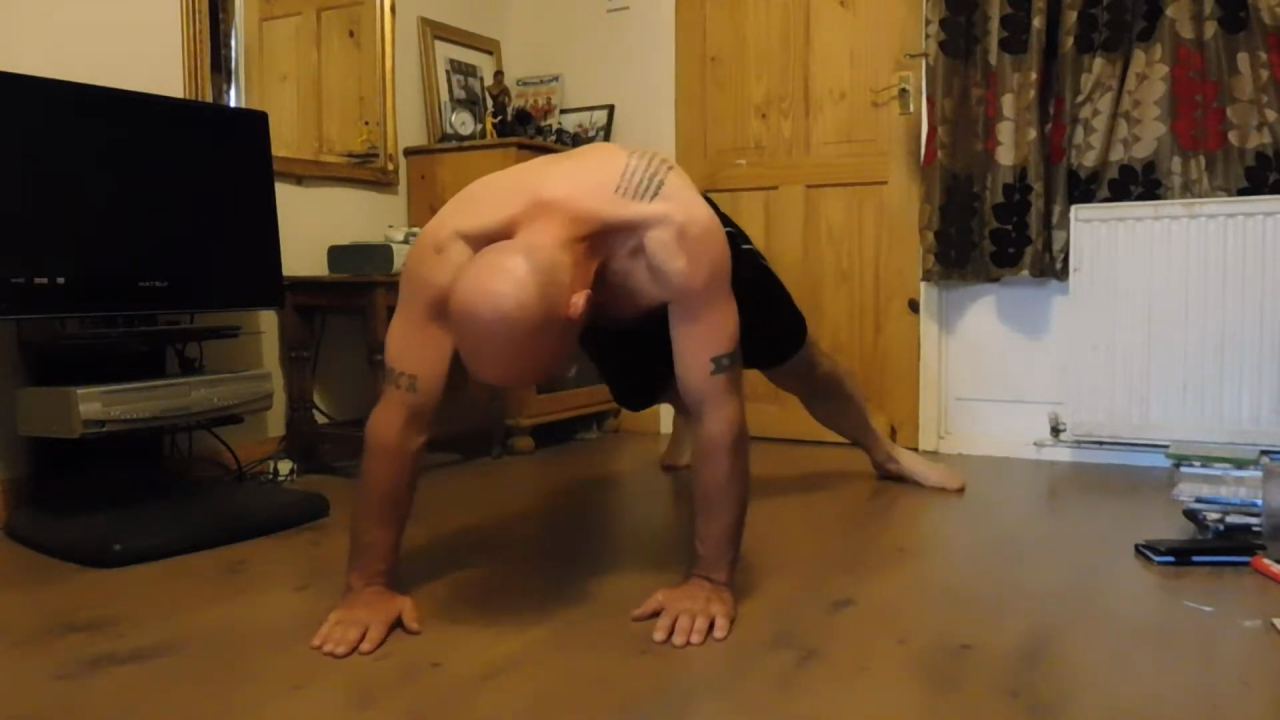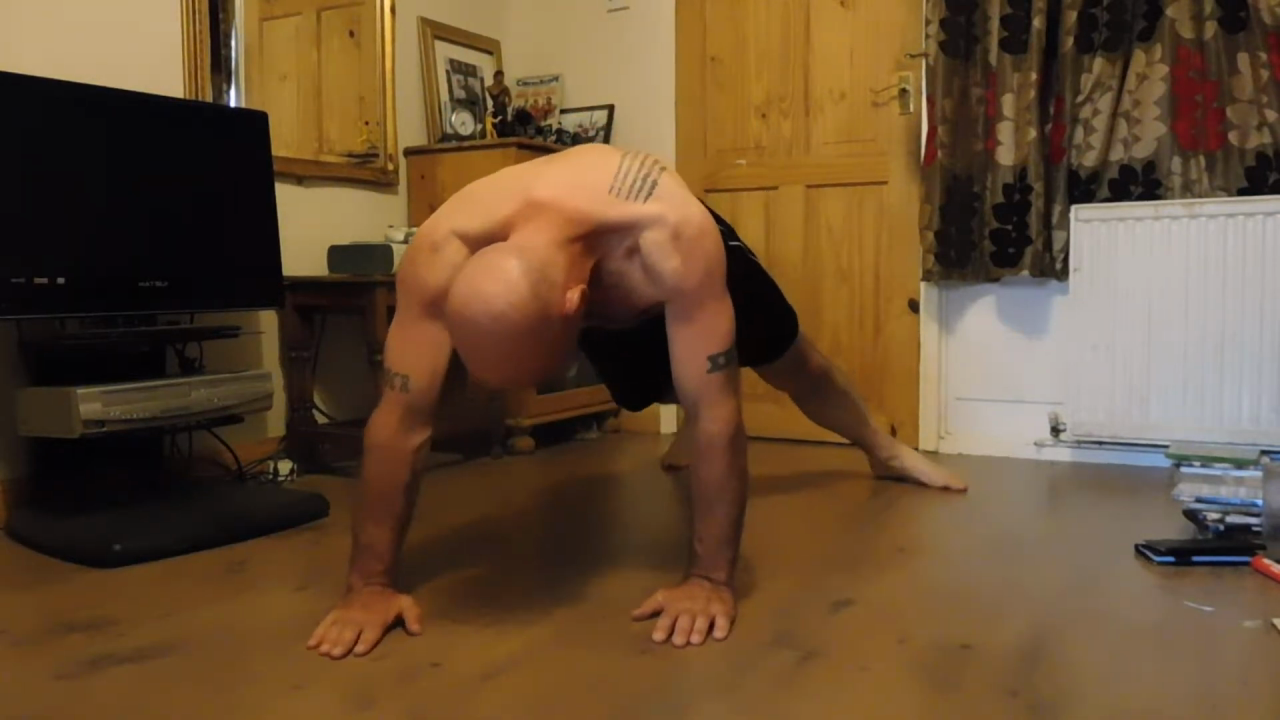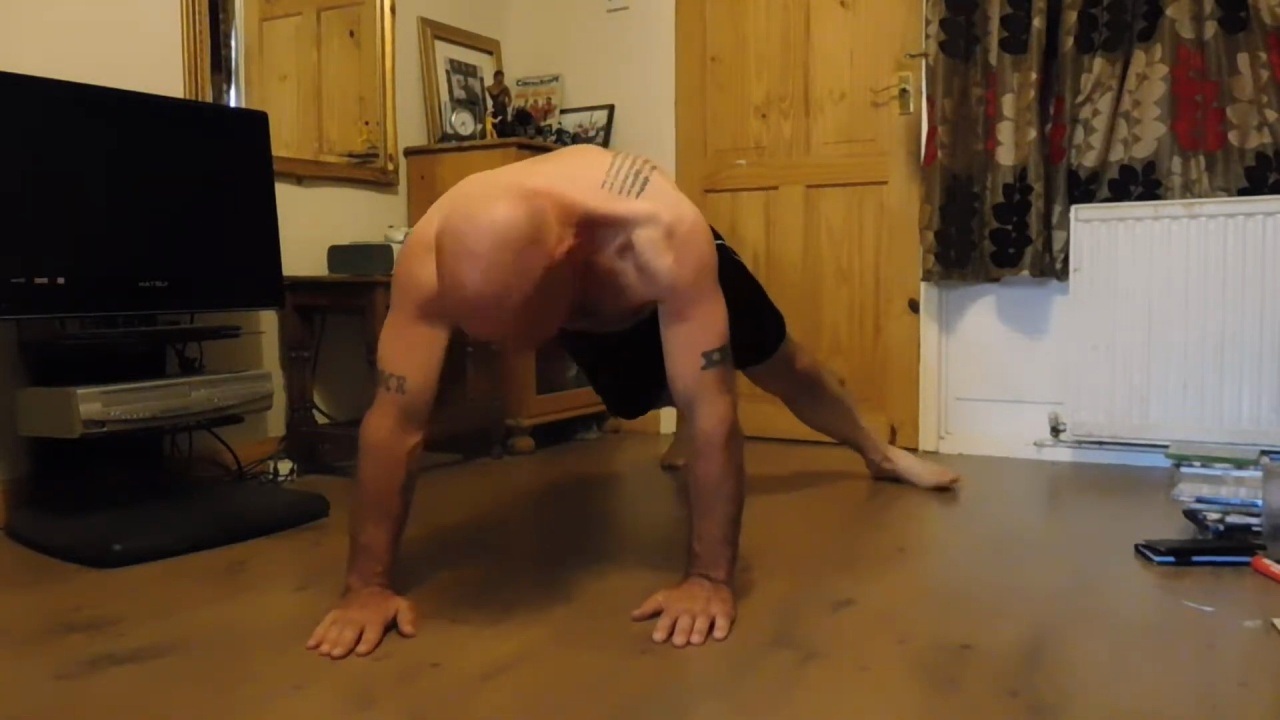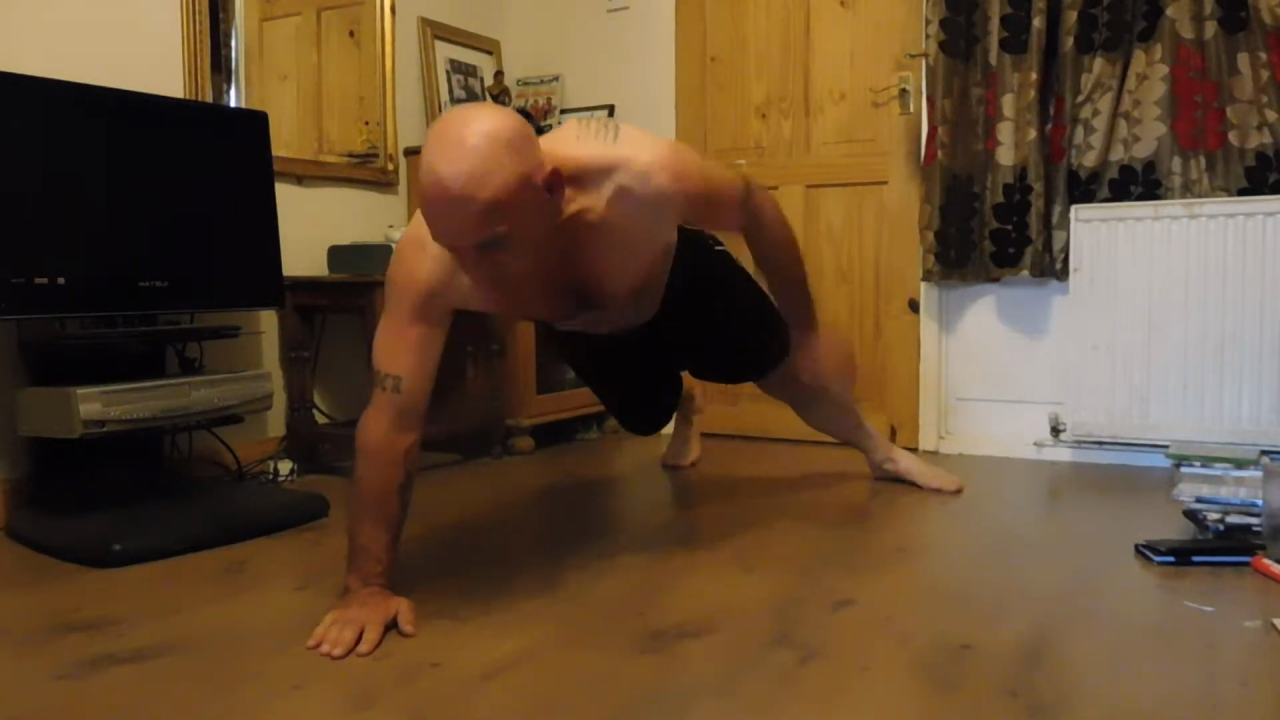
dt=0.5s
person 1, frame 1
left shoulder: (680, 237)
right shoulder: (448, 253)
left elbow: (720, 411)
right elbow: (400, 418)
left wrist: (710, 579)
right wrist: (369, 583)
left hip: (690, 266)
right hip: (610, 305)
left knee: (798, 366)
right knee: (648, 395)
left ankle: (882, 452)
right ankle: (684, 429)
person 1, frame 2
left shoulder: (674, 237)
right shoulder: (443, 252)
left elbow: (715, 411)
right elbow: (401, 418)
left wrist: (710, 578)
right wrist: (370, 583)
left hip: (678, 261)
right hip: (608, 305)
left knee: (792, 364)
right knee: (650, 393)
left ankle: (882, 449)
right ankle: (685, 433)
person 1, frame 3
left shoulder: (662, 235)
right shoulder: (436, 256)
left elbow: (713, 411)
right elbow: (394, 420)
left wrist: (710, 578)
right wrist: (368, 585)
left hip: (669, 281)
right hip: (589, 320)
left knee: (781, 368)
right knee: (640, 401)
left ankle: (876, 452)
right ankle: (679, 430)
person 1, frame 4
left shoulder: (641, 174)
right shoulder: (427, 255)
left elbow: (758, 211)
right elbow: (389, 422)
left wrist: (809, 331)
right wrist: (367, 585)
left hip: (679, 281)
right hip: (583, 329)
left knee: (790, 372)
right knee: (647, 417)
left ankle: (880, 453)
right ankle: (683, 413)
